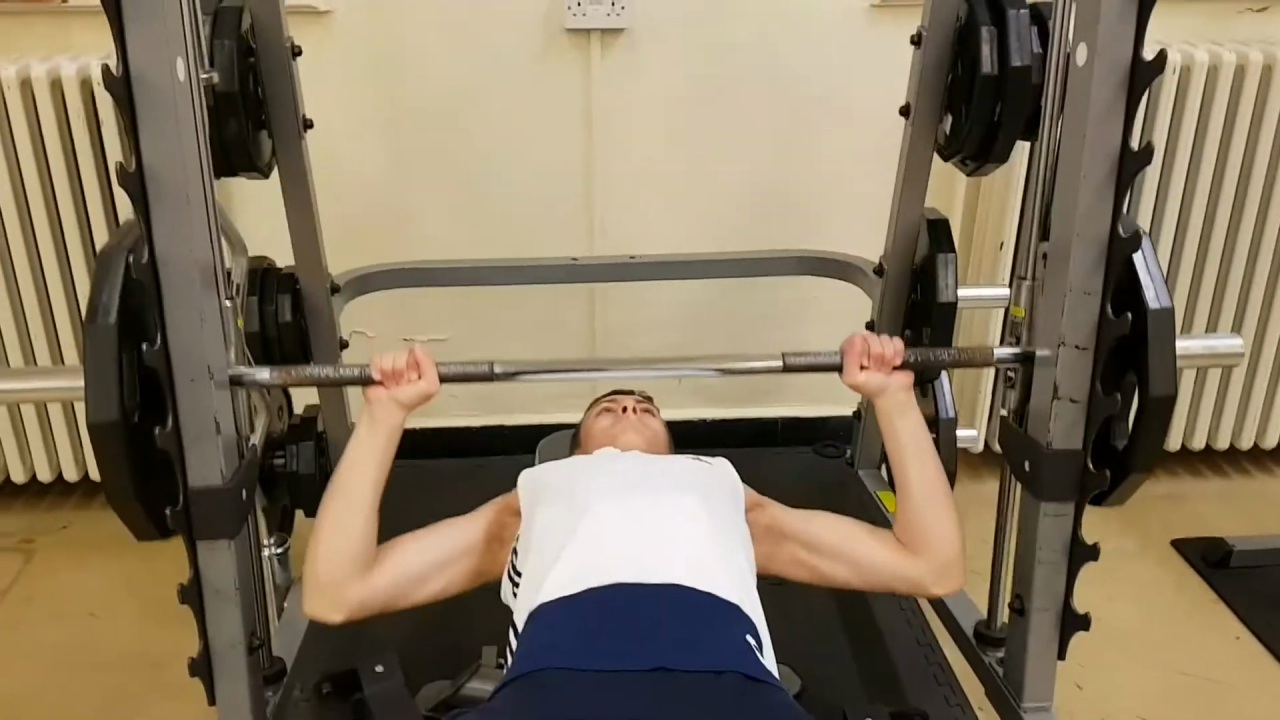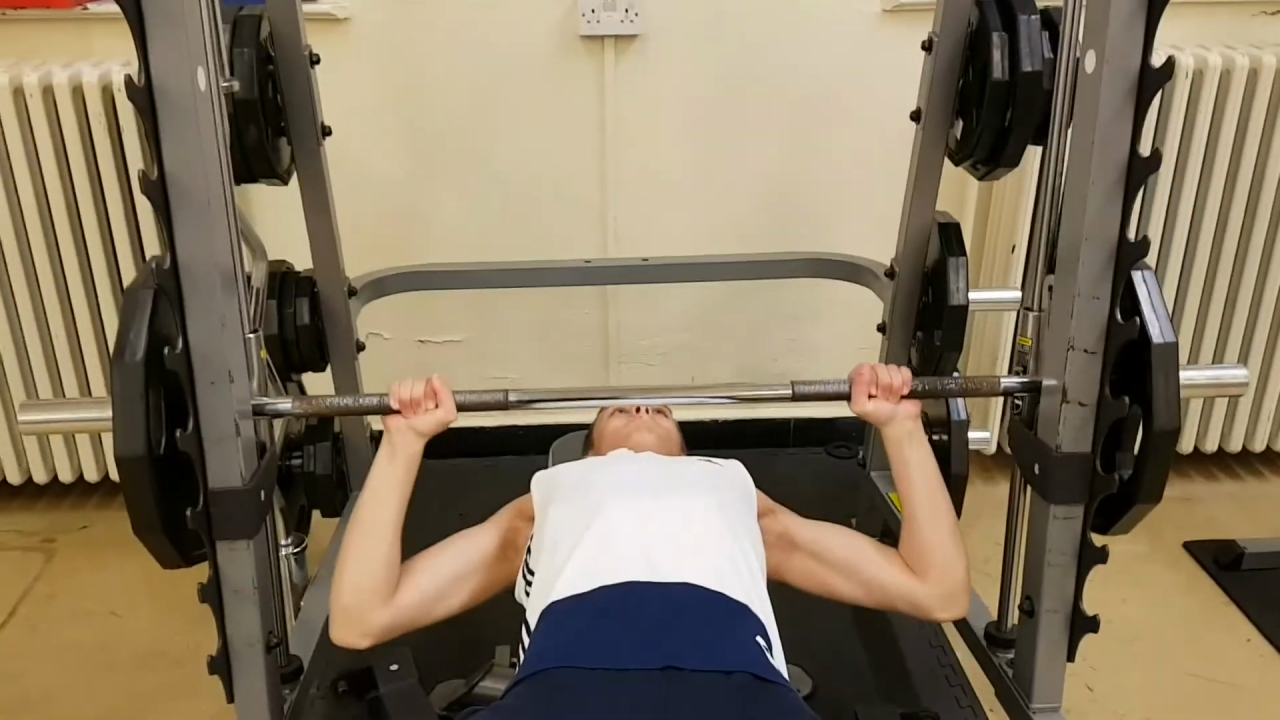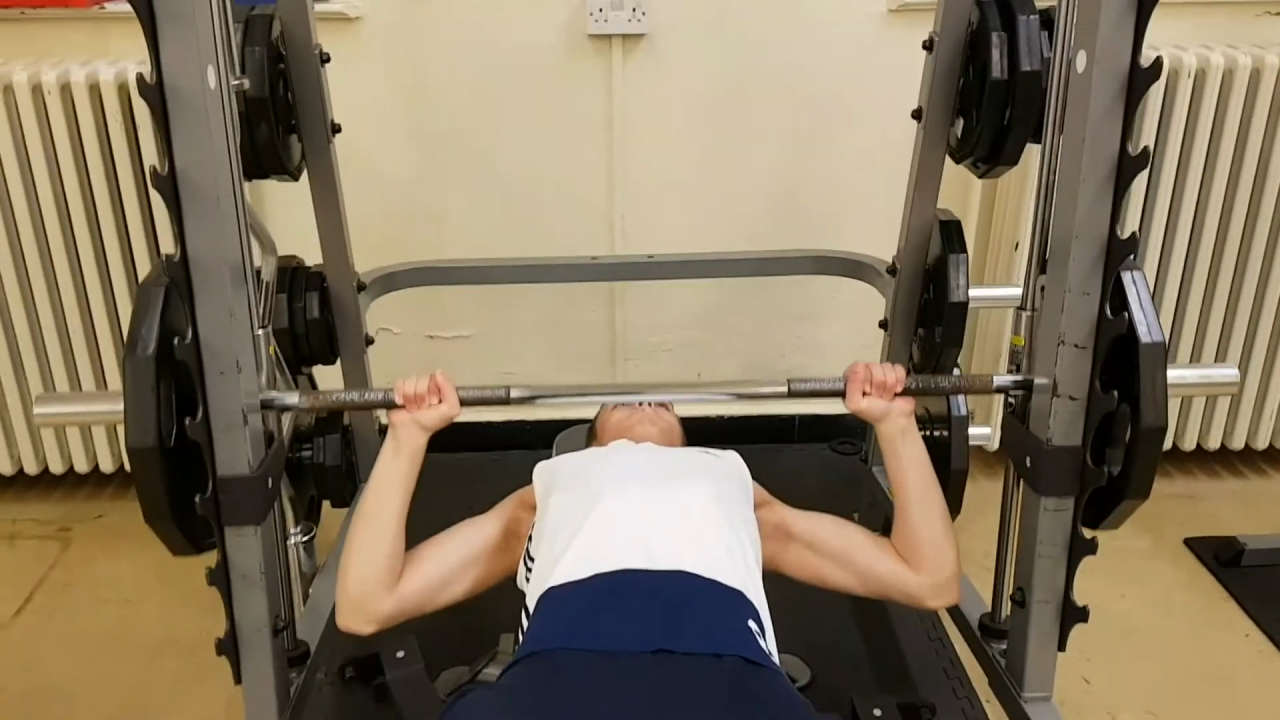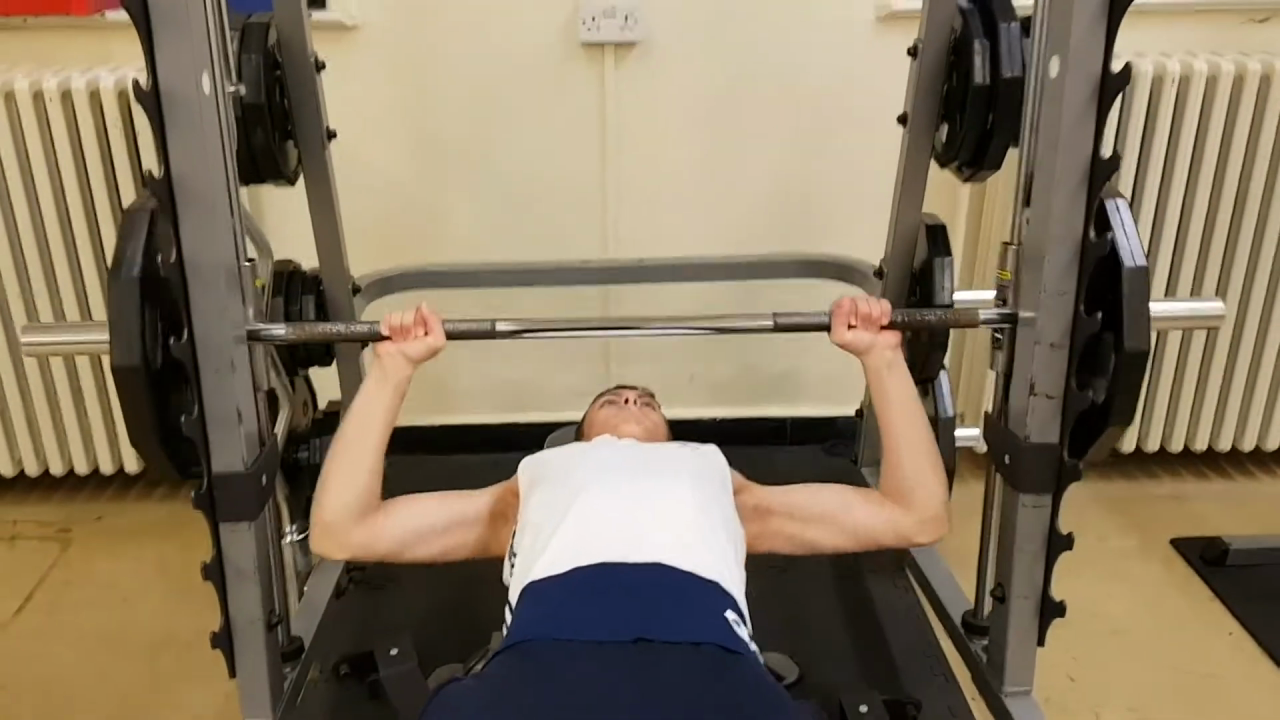
dt=0.3s
person 1, frame 1
left shoulder: (727, 490)
right shoulder: (530, 497)
left elbow: (933, 567)
right elbow: (335, 591)
left wrist: (892, 399)
right wrist: (385, 413)
person 1, frame 2
left shoulder: (739, 492)
right shoulder: (543, 499)
left elbow: (939, 590)
right elbow: (360, 618)
left wrist: (899, 425)
right wrist: (404, 440)
person 1, frame 3
left shoulder: (734, 482)
right shoulder: (547, 489)
left elbow: (929, 579)
right elbow: (365, 603)
left wrist: (894, 421)
right wrist: (409, 433)
person 1, frame 4
left shoulder: (718, 478)
right shoulder: (531, 483)
left elbow: (918, 515)
right elbow: (340, 530)
left wrist: (880, 356)
right wrist: (392, 369)
left hip: (706, 666)
right hip: (547, 662)
